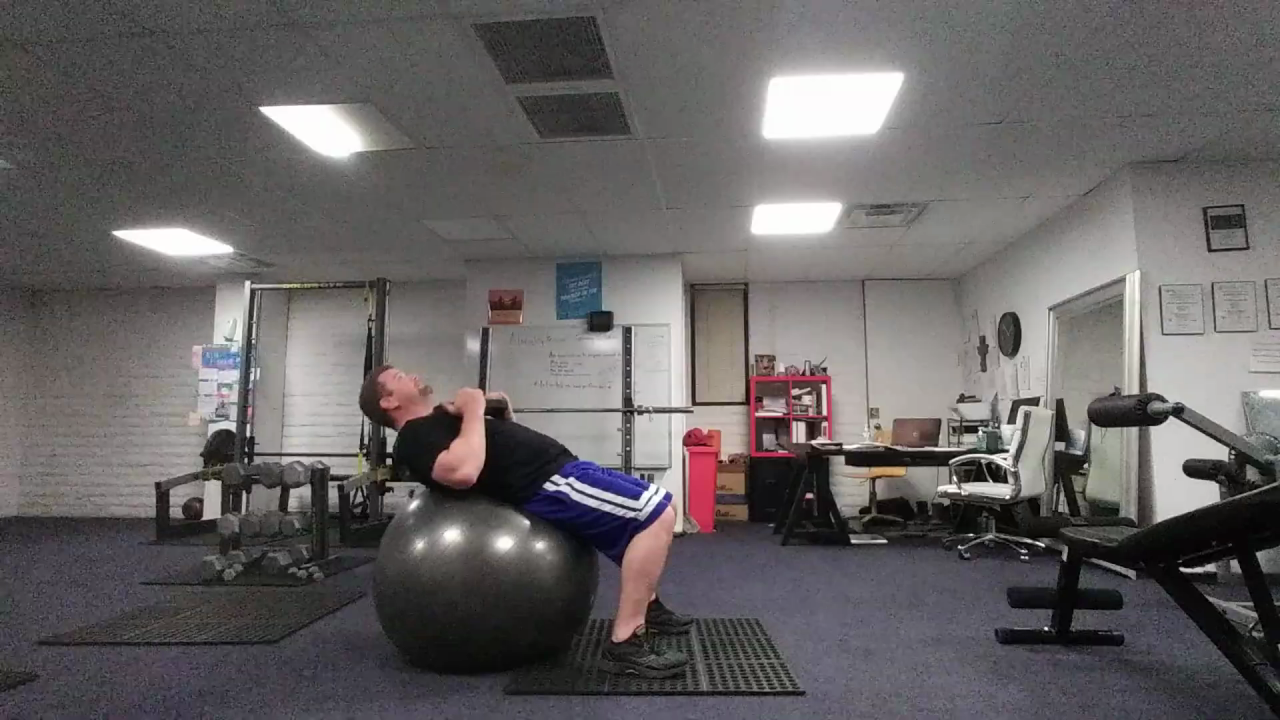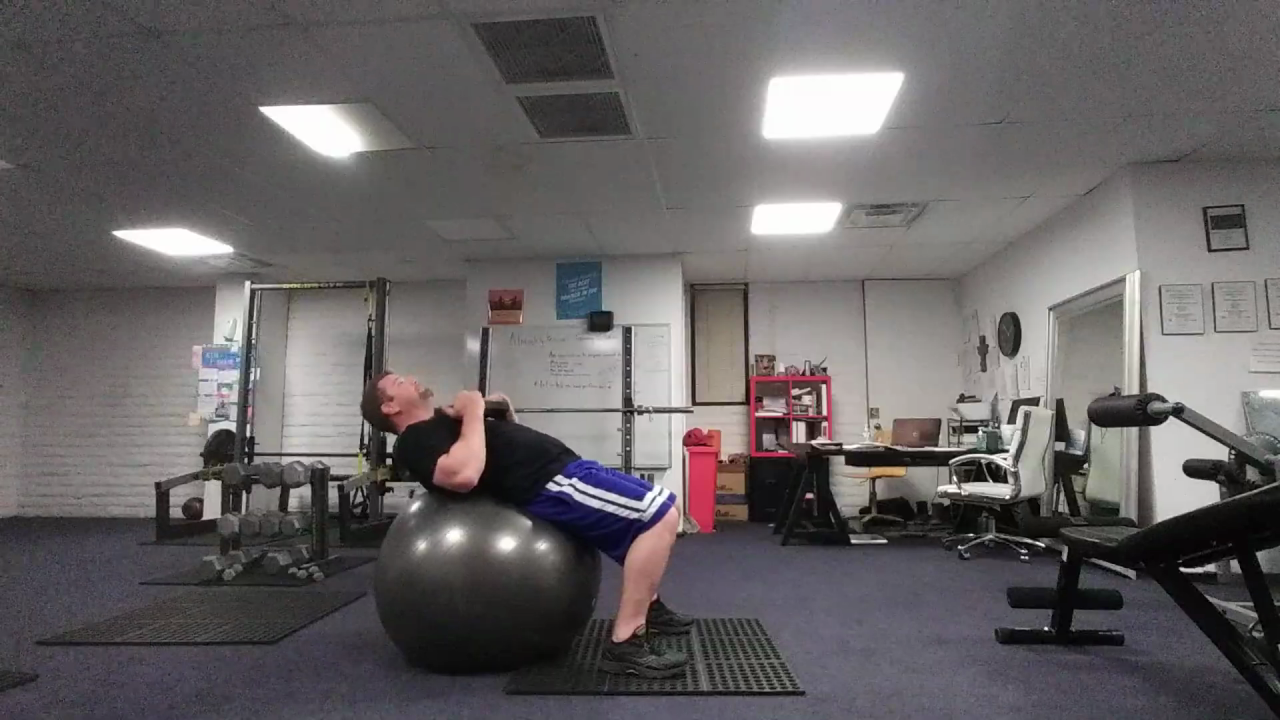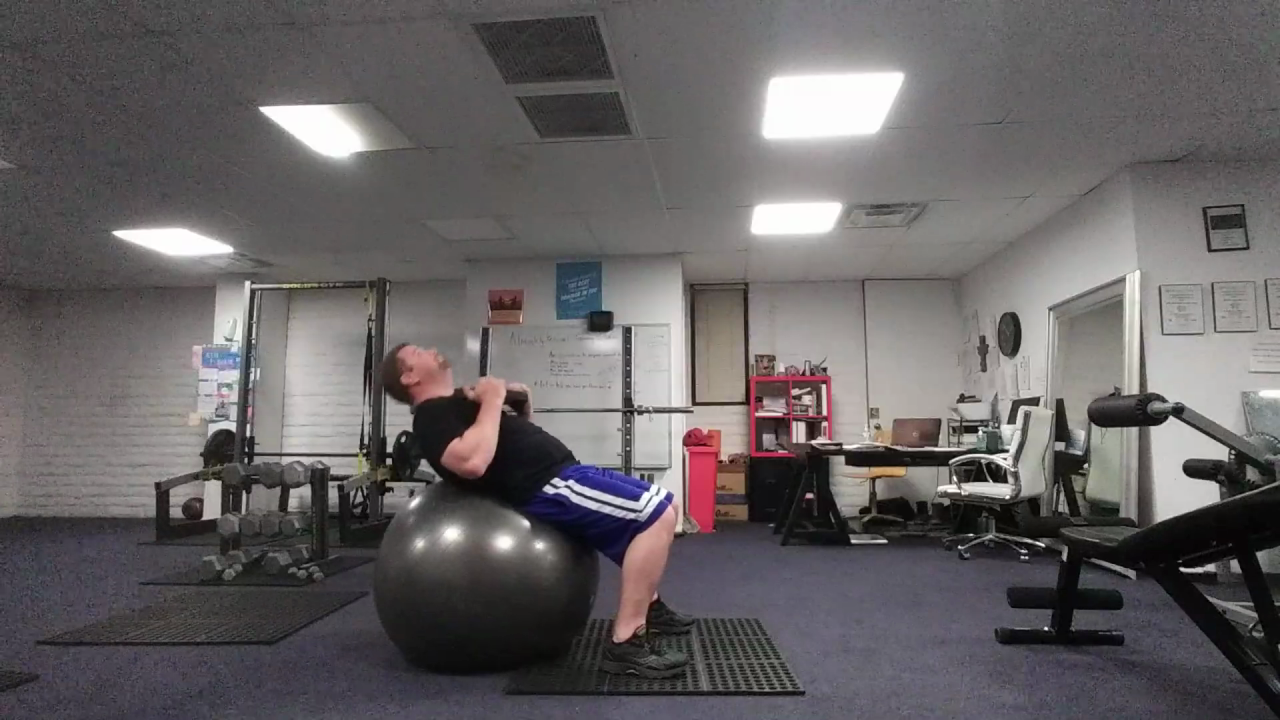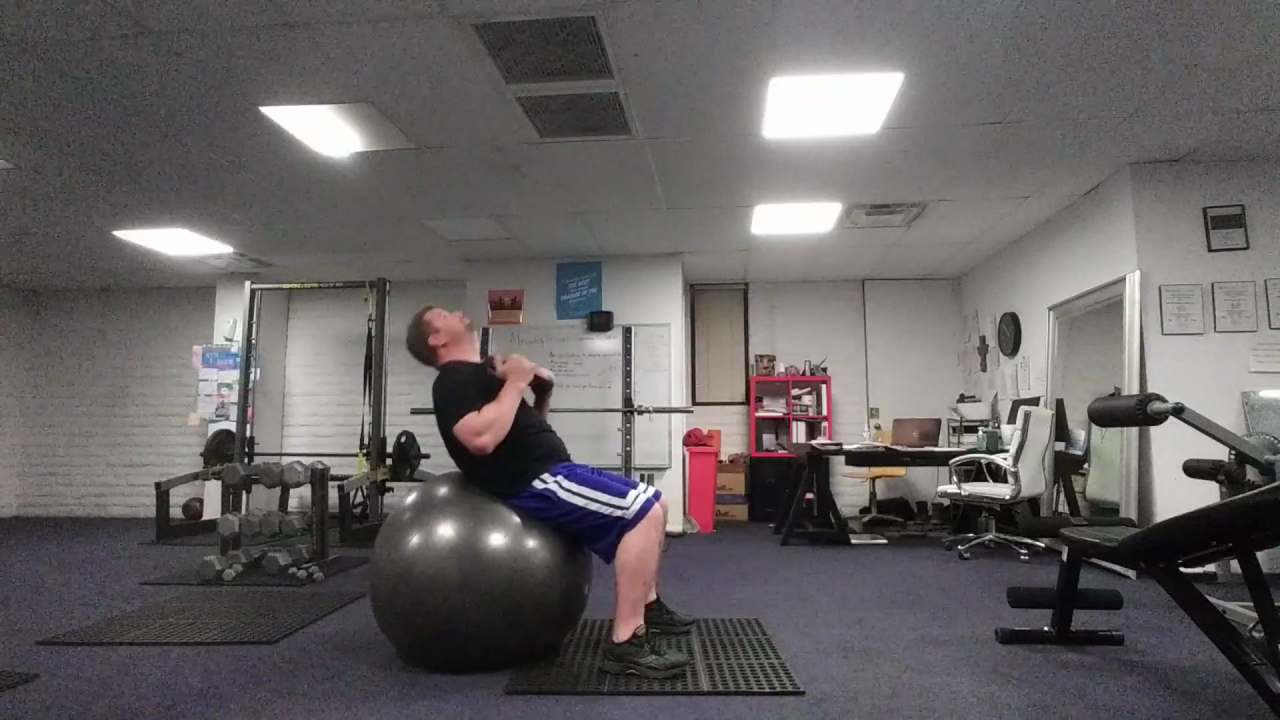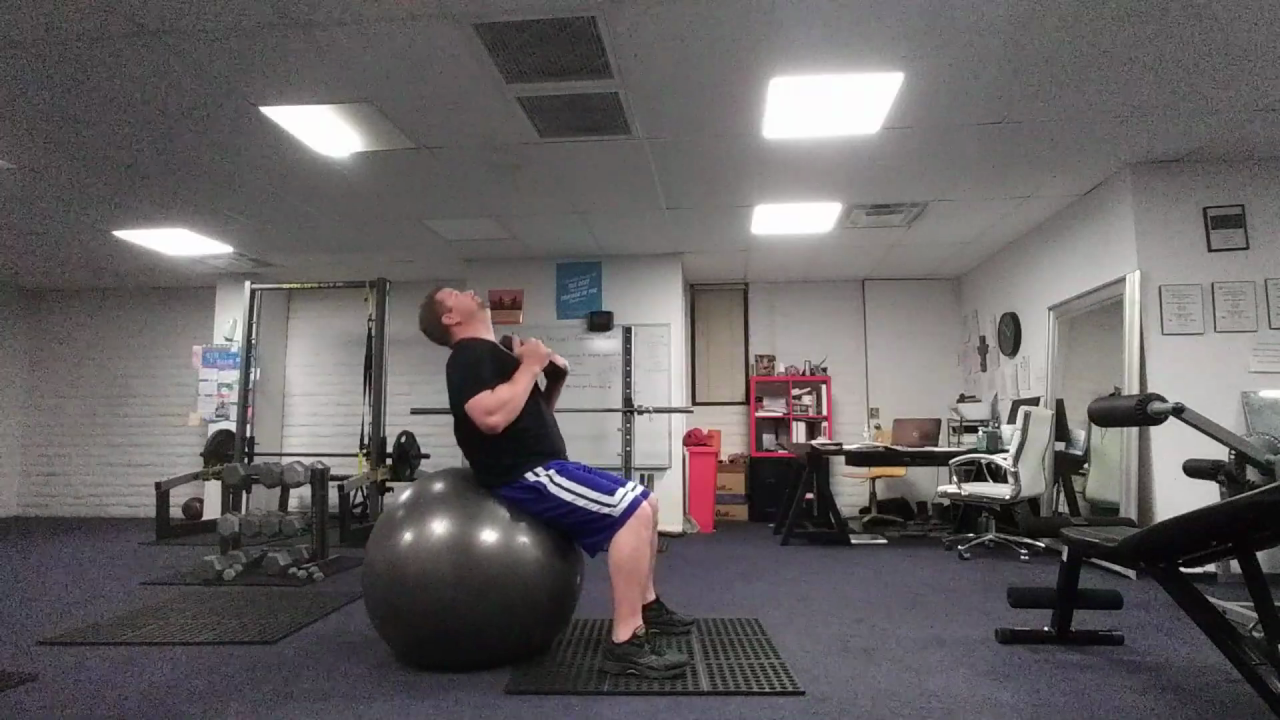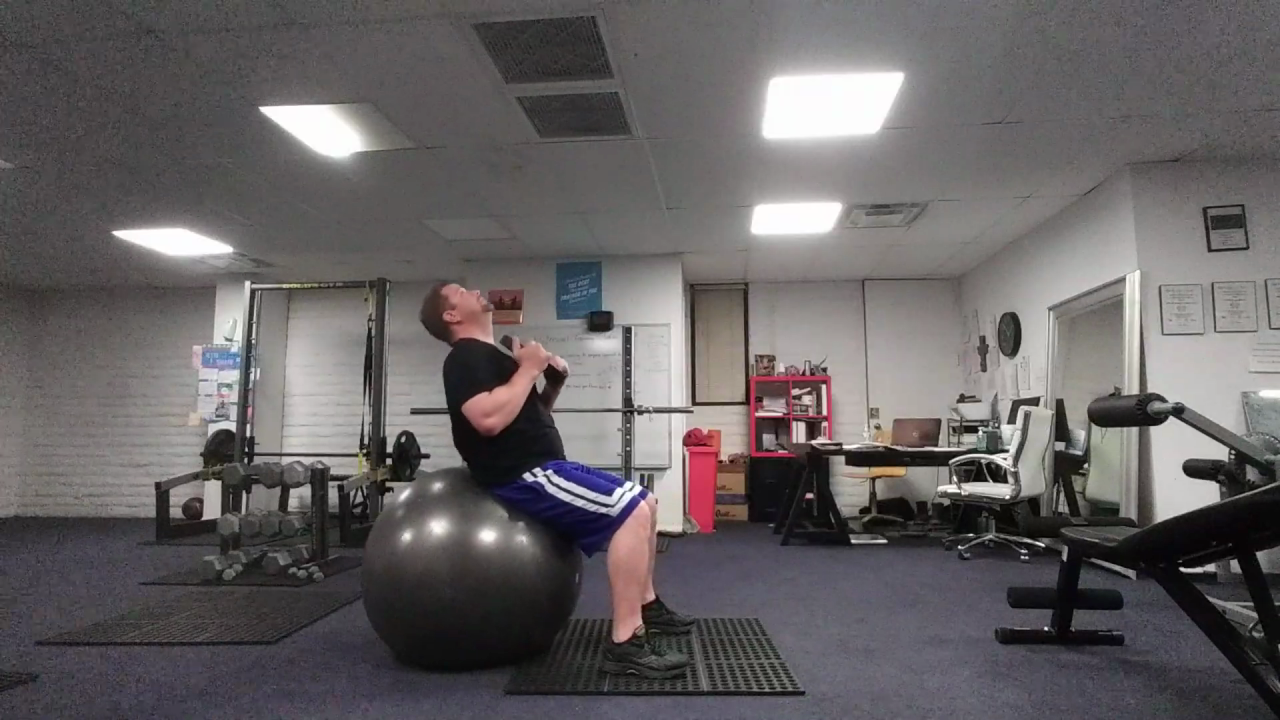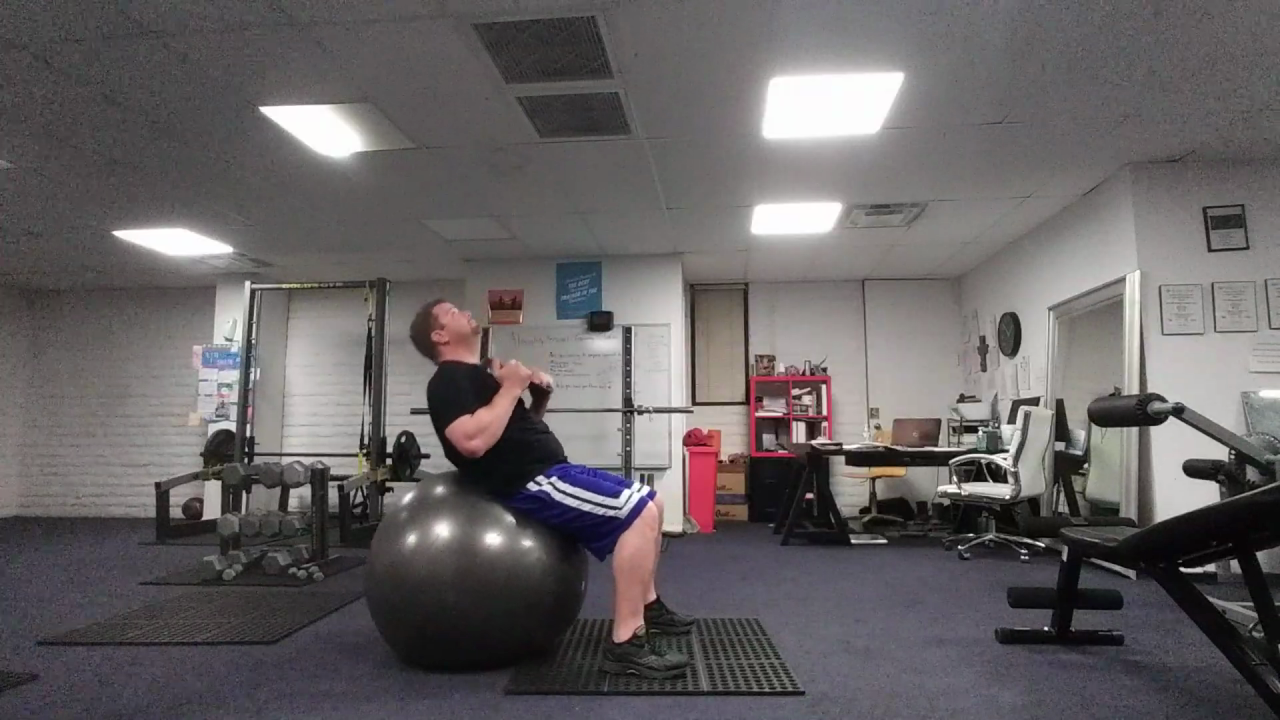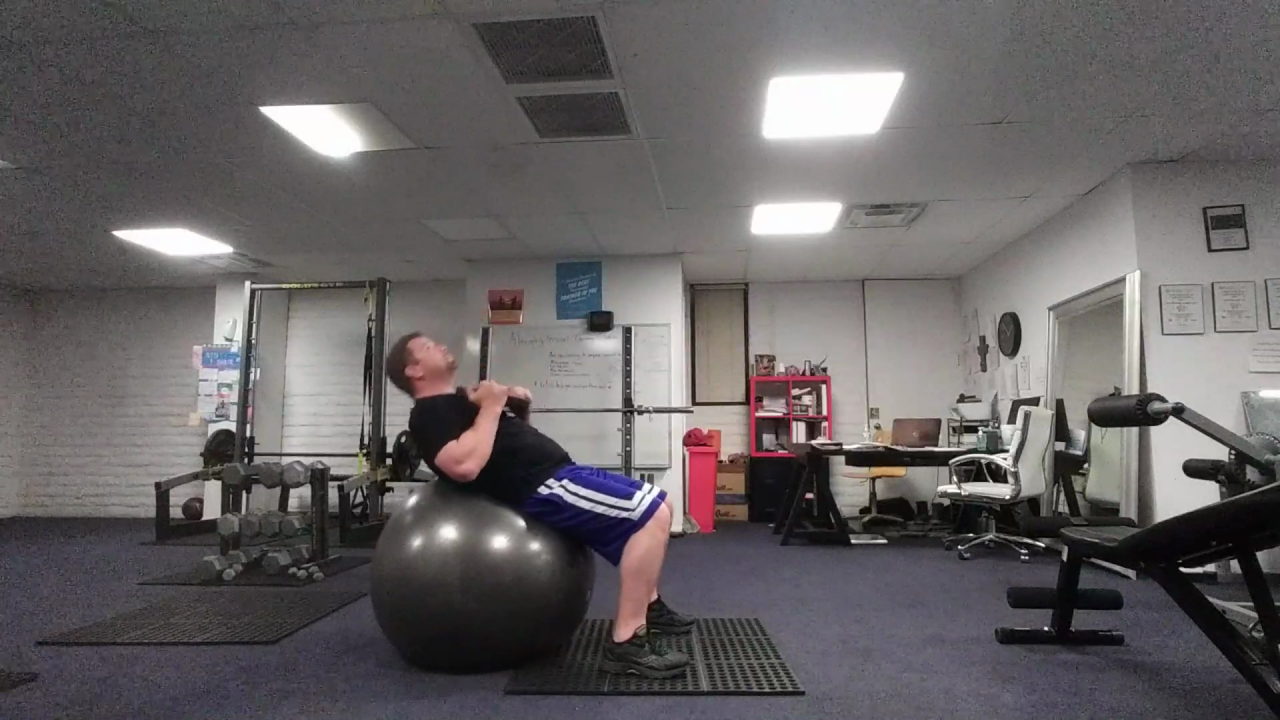
dt=0.3s
person 1, frame 1
left shoulder: (433, 425)
right shoulder: (415, 438)
right elbow: (464, 471)
left wrist: (503, 415)
right wrist: (474, 410)
left hip: (555, 471)
right hip: (547, 484)
left knee: (652, 511)
right knee: (658, 516)
left ankle: (647, 607)
right ankle: (626, 643)
person 1, frame 2
left shoulder: (436, 428)
right shoulder: (416, 441)
right elbow: (465, 474)
left wrist: (505, 415)
right wrist: (473, 413)
left hip: (560, 472)
right hip: (551, 485)
left knee: (653, 510)
right knee: (662, 515)
left ankle: (647, 608)
right ankle: (625, 644)
person 1, frame 3
left shoulder: (453, 406)
right shoulder: (432, 416)
right elbow: (473, 461)
left wrist: (522, 407)
right wrist: (492, 400)
left hip: (559, 474)
right hip: (549, 487)
left knee: (653, 511)
right knee: (660, 513)
left ankle: (649, 608)
right ankle: (627, 644)
person 1, frame 4
left shoulder: (475, 373)
right shoulder: (455, 379)
right elbow: (481, 438)
left wrist: (542, 393)
right wrist: (515, 382)
left hip: (548, 473)
right hip: (536, 484)
left knee: (646, 507)
right knee: (647, 512)
left ankle: (648, 608)
right ankle: (626, 645)
person 1, frame 5
left shoulder: (489, 354)
right shoulder: (471, 356)
right elbow: (492, 418)
left wrist: (555, 381)
right wrist: (531, 366)
left hip: (542, 468)
right hip: (527, 477)
left knee: (643, 506)
right knee: (635, 512)
left ankle: (648, 606)
right ankle: (627, 644)
person 1, frame 6
left shoulder: (486, 355)
right shoulder: (466, 357)
right elbow: (489, 419)
left wrist: (554, 383)
right wrist: (528, 369)
left hip: (542, 468)
right hip: (524, 478)
left knee: (643, 503)
right knee: (634, 511)
left ankle: (647, 606)
right ankle: (627, 644)
person 1, frame 7
left shoulder: (473, 376)
right shoulder: (450, 381)
right elbow: (473, 441)
left wrist: (539, 398)
right wrist: (511, 388)
left hip: (546, 472)
right hip: (531, 485)
left knee: (646, 505)
right knee: (641, 513)
left ankle: (648, 607)
right ankle: (627, 644)
person 1, frame 8
left shoulder: (452, 404)
right shoulder: (429, 415)
right elbow: (466, 466)
left wrist: (518, 408)
right wrist: (492, 405)
left hip: (555, 474)
right hip: (543, 487)
left knee: (653, 508)
right knee: (655, 513)
left ankle: (649, 606)
right ankle: (627, 644)
